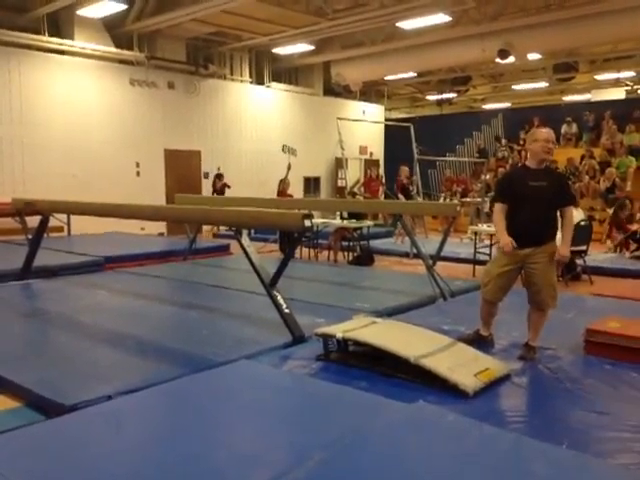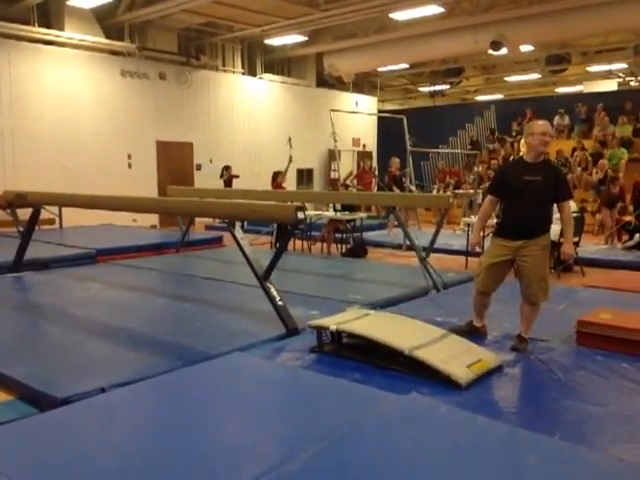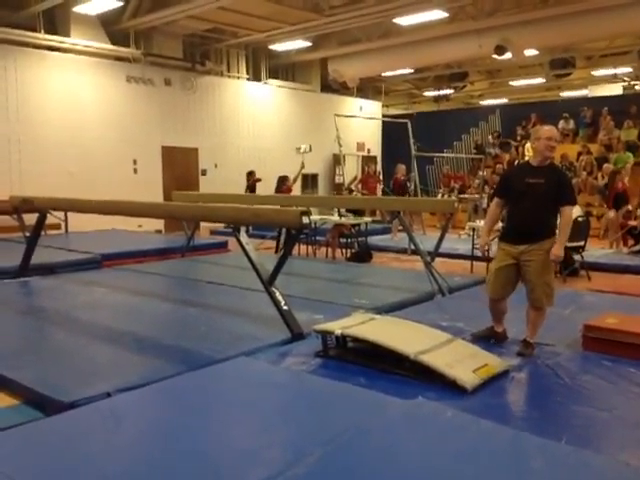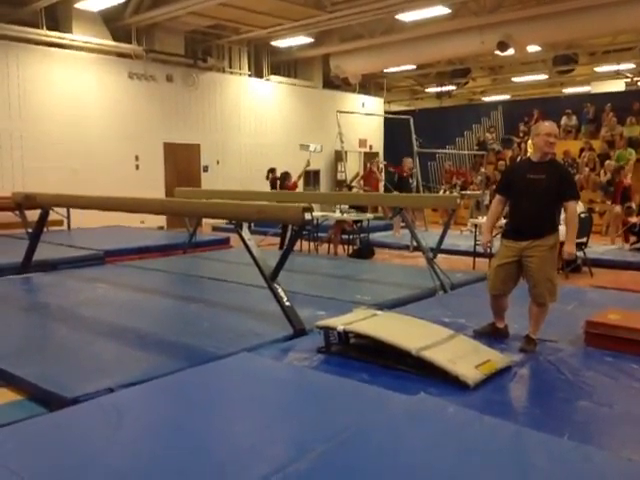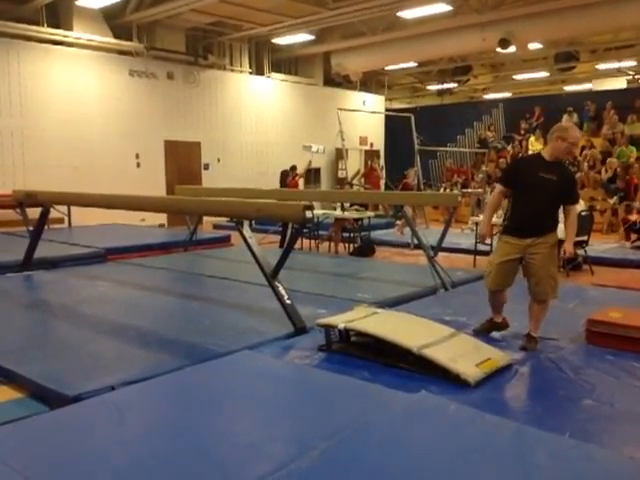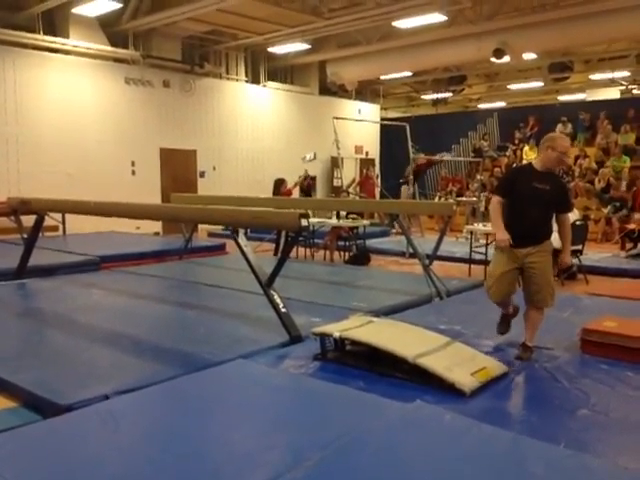
dt=0.4s
person 1, frame 1
left shoulder: (558, 180)
right shoulder: (511, 177)
left elbow: (567, 213)
right elbow: (499, 210)
left wrist: (565, 244)
right wrist: (502, 236)
left hip: (543, 249)
right hip: (512, 247)
left knee: (541, 299)
right knee: (490, 292)
left ankle: (531, 343)
right ankle: (484, 333)
person 1, frame 2
left shoulder: (554, 173)
right shoulder: (508, 170)
left elbow: (564, 208)
right elbow: (491, 202)
left wrist: (568, 241)
right wrist: (477, 231)
left hip: (536, 242)
right hip: (503, 238)
left knee: (533, 292)
right knee: (483, 283)
left ankle: (523, 335)
right ankle: (478, 324)
person 1, frame 3
left shoulder: (559, 177)
right shoulder: (513, 173)
left elbow: (566, 213)
right elbow: (497, 205)
left wrist: (559, 244)
right wrist: (485, 233)
left hip: (540, 246)
right hip: (508, 243)
left knee: (538, 297)
right knee: (495, 291)
left ankle: (529, 340)
right ankle: (498, 329)
person 1, frame 4
left shoulder: (561, 173)
right shoulder: (514, 170)
left elbow: (571, 209)
right elbow: (499, 202)
left wrist: (570, 242)
right wrist: (487, 231)
left hip: (543, 242)
right hip: (511, 240)
left knee: (541, 293)
right knee: (497, 286)
left ankle: (531, 336)
right ankle: (499, 325)
person 1, frame 5
left shoulder: (566, 176)
right shoulder: (522, 164)
left elbow: (571, 211)
right elbow: (500, 192)
left wrist: (569, 241)
right wrist: (486, 221)
left hip: (543, 240)
right hip: (511, 236)
left knee: (542, 291)
right knee: (495, 281)
left ankle: (532, 334)
right ankle: (497, 319)
person 1, frame 6
left shoulder: (558, 186)
right shoulder: (516, 174)
left elbow: (563, 219)
right elbow: (496, 203)
left wrist: (566, 251)
right wrist: (499, 230)
left hip: (540, 248)
right hip: (509, 245)
left knee: (537, 299)
right knee: (498, 292)
left ankle: (527, 343)
right ankle: (508, 311)
